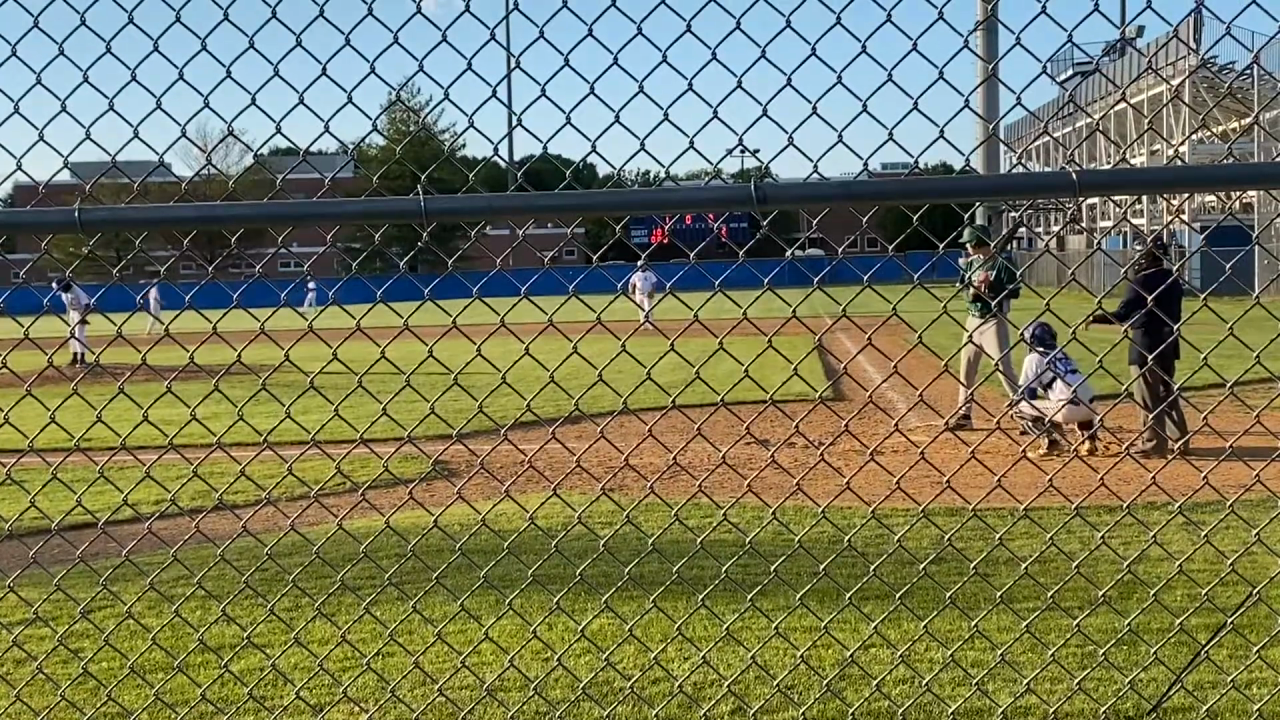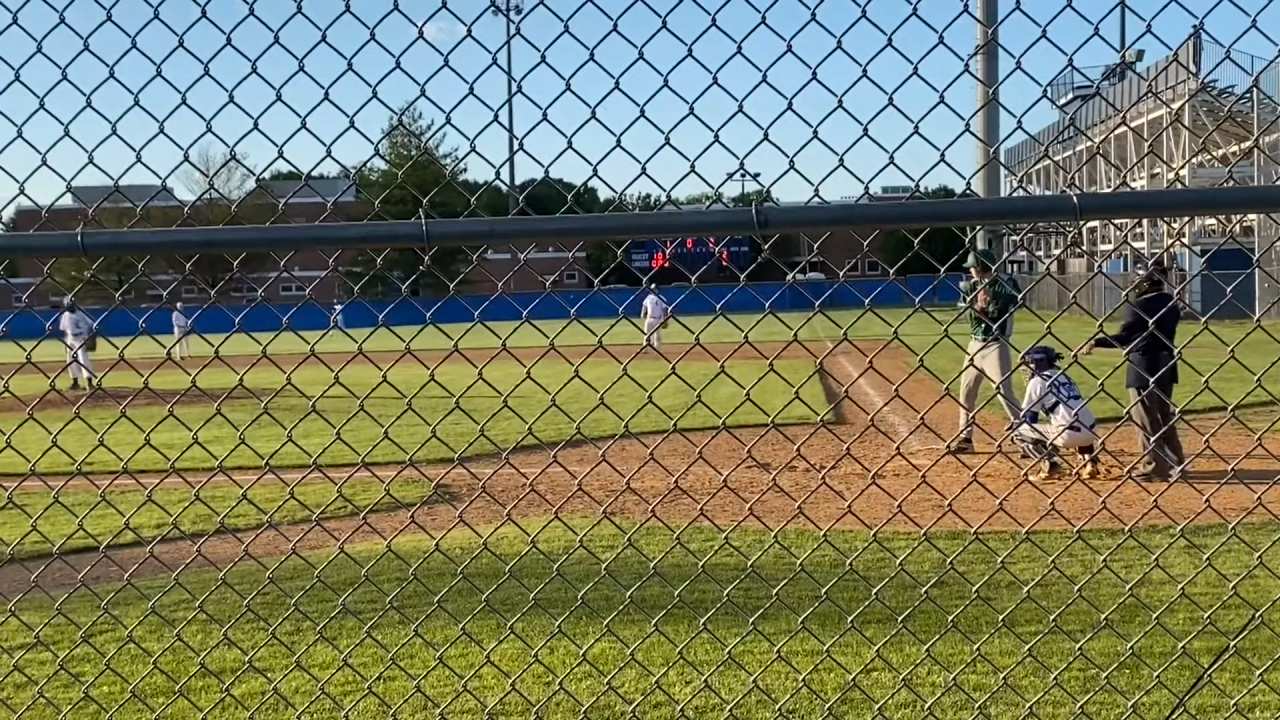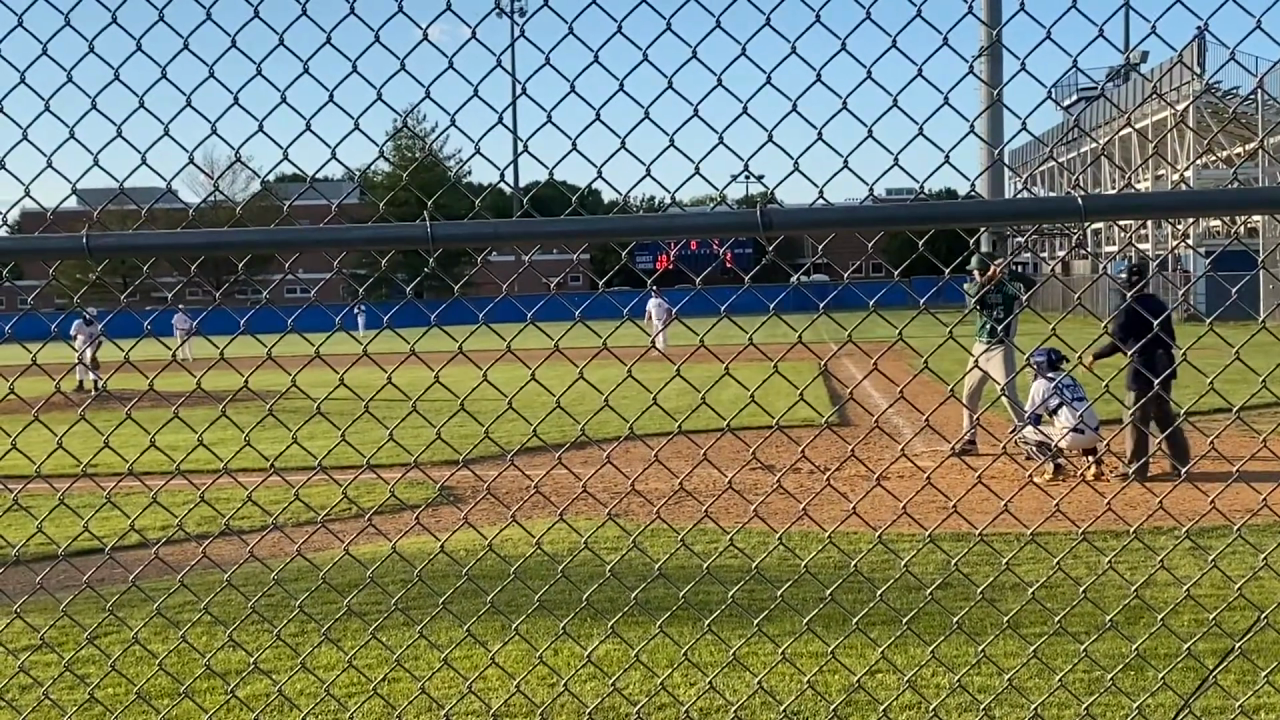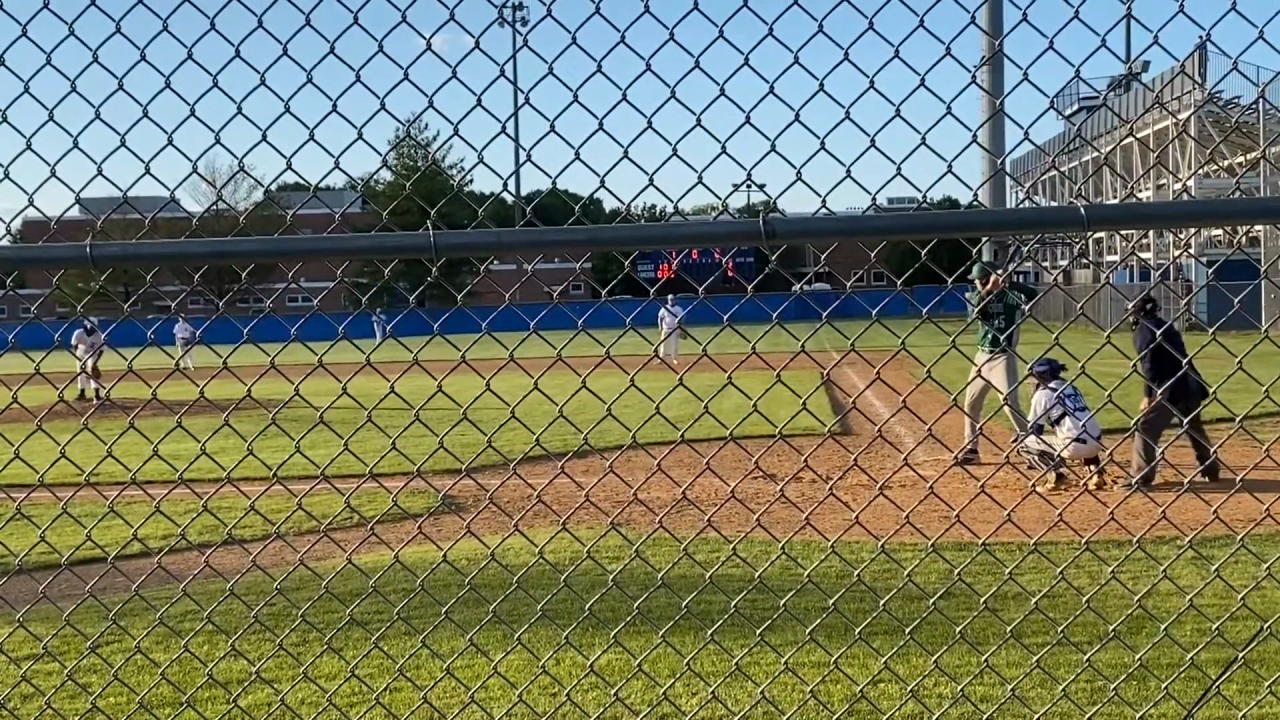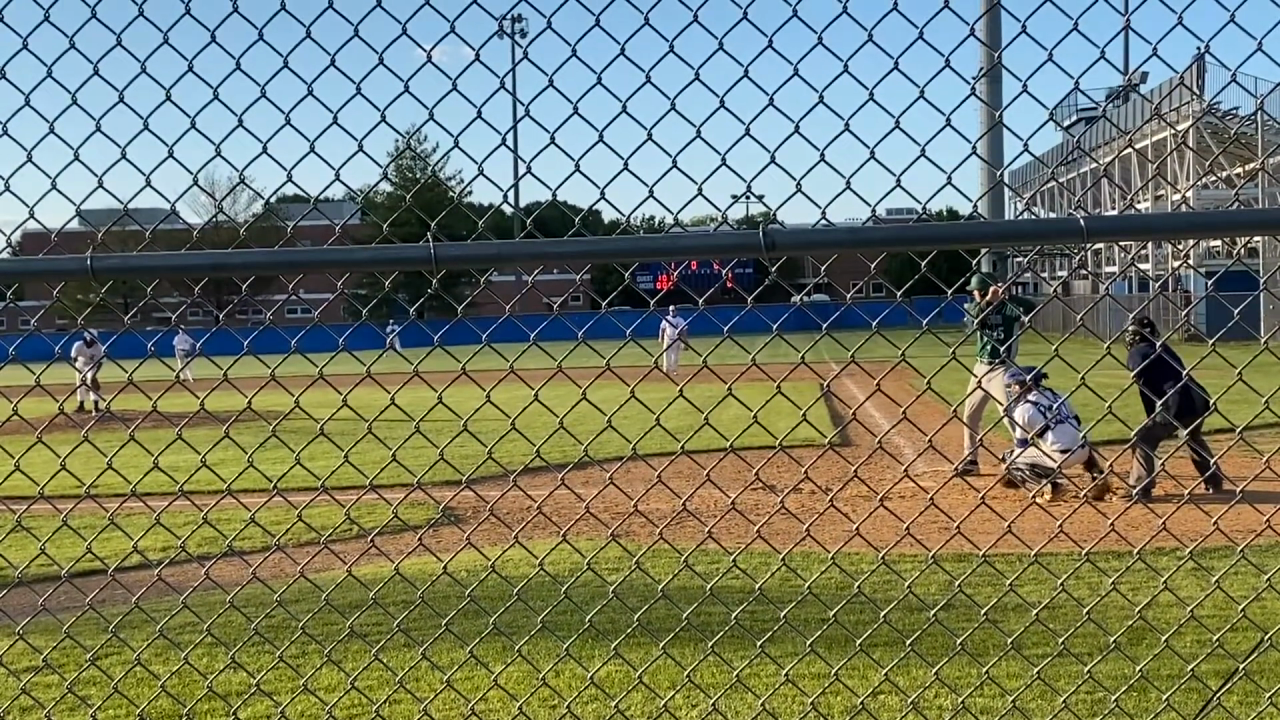
dt=1s
person 1, frame 1
left shoulder: (1141, 281)
right shoulder: (1173, 279)
left elbow: (1123, 315)
right elbow: (1175, 315)
left wrist: (1095, 317)
left hip: (1146, 343)
right hip: (1168, 342)
left knee: (1148, 397)
right knee: (1167, 393)
left ankle: (1154, 444)
right ankle: (1178, 440)
person 1, frame 2
left shoulder: (1139, 305)
right shoulder: (1171, 303)
left elbow: (1125, 337)
left wrist: (1095, 342)
left hip: (1144, 364)
right hip: (1166, 363)
left knee: (1146, 418)
right knee: (1164, 415)
left ankle: (1155, 467)
right ankle: (1174, 464)
person 1, frame 3
left shoulder: (1129, 308)
right shoulder: (1159, 305)
left elbow: (1118, 342)
right elbow: (1170, 338)
left wrist: (1094, 356)
left hip: (1143, 367)
right hip: (1164, 364)
left knee: (1137, 418)
right knee: (1166, 415)
left ankle: (1136, 469)
right ankle: (1181, 462)
person 1, frame 4
left shoulder: (1143, 330)
right shoulder: (1166, 326)
left elbow: (1150, 365)
right elbow: (1178, 359)
left wrist: (1148, 396)
left hip: (1171, 388)
right hip: (1191, 384)
left knee: (1146, 428)
right knee: (1194, 427)
left ankle: (1141, 479)
right ankle: (1210, 470)
person 1, frame 5
left shoulder: (1136, 355)
right shoulder: (1163, 349)
left elbow: (1146, 387)
left wrist: (1152, 418)
left hip: (1177, 403)
right hip: (1198, 400)
left knee: (1144, 440)
right knee: (1194, 438)
left ankle: (1140, 490)
right ankle: (1214, 481)
person 2, frame 1
left shoulder: (1002, 262)
right shoulder: (970, 263)
left elbow: (1014, 291)
right elbow: (966, 295)
left wrist: (991, 284)
right wrist: (973, 289)
left hip: (994, 322)
right hip: (973, 320)
left knee: (1004, 368)
right knee: (967, 368)
right ankle: (964, 414)
person 2, frame 2
left shoulder: (1004, 283)
right shoulder: (971, 286)
left elbow: (1019, 299)
right elbow: (970, 316)
left wrist: (992, 295)
right wrist: (979, 306)
left hip: (996, 345)
right hip: (975, 344)
left knee: (1004, 392)
right knee: (966, 392)
right ankle: (965, 438)
person 2, frame 3
left shoulder: (1009, 286)
right shoulder: (977, 286)
left elbow: (1031, 285)
right elbow: (972, 296)
left wrist: (1007, 272)
right wrist: (989, 277)
left hip: (1001, 348)
right hip: (980, 347)
left knee: (1008, 394)
right knee: (969, 394)
right ankle: (969, 440)
person 2, frame 4
left shoulder: (1011, 295)
right shoulder: (979, 296)
left elbow: (1032, 295)
right elbow: (974, 310)
left wrist: (1008, 284)
right wrist: (988, 290)
left hip: (1003, 357)
right hip: (983, 356)
left knee: (1010, 403)
right knee: (971, 403)
right ankle: (971, 449)
person 2, frame 5
left shoulder: (1009, 307)
right shoulder: (977, 307)
left elbow: (1031, 309)
right elbow: (973, 319)
left wrist: (1007, 296)
right wrist: (988, 301)
left hip: (1002, 368)
right hip: (981, 367)
left knee: (1009, 414)
right knee: (970, 414)
right ankle: (970, 460)
